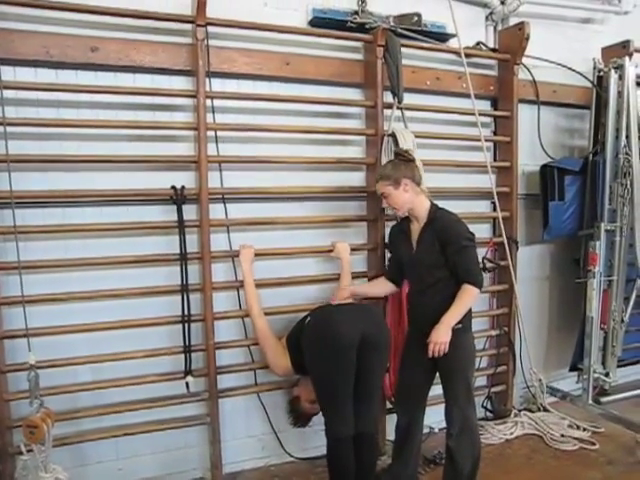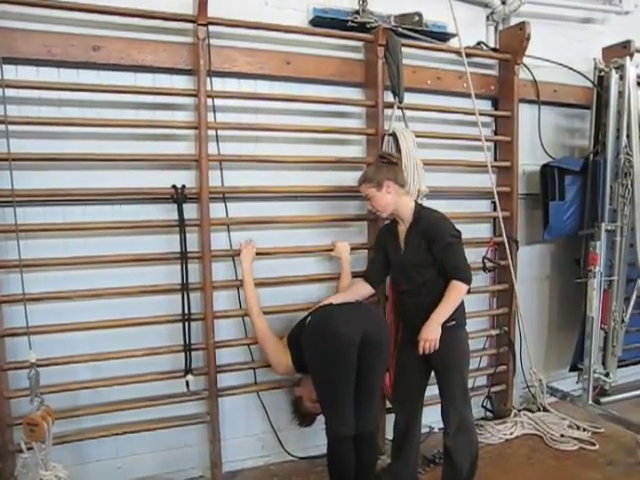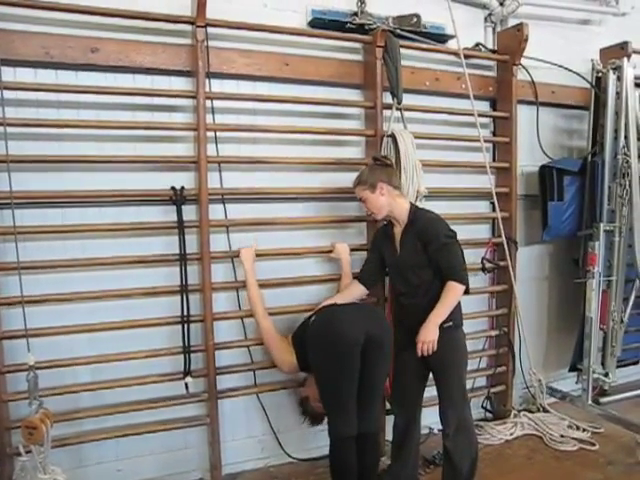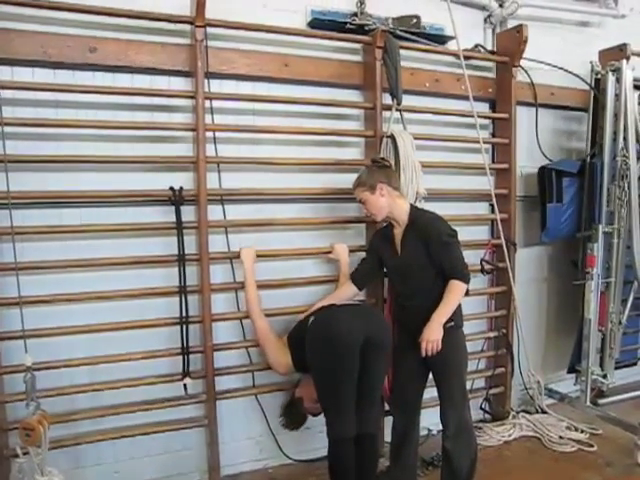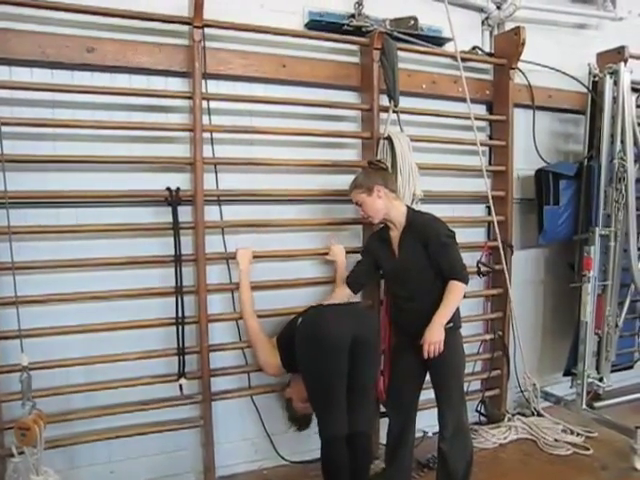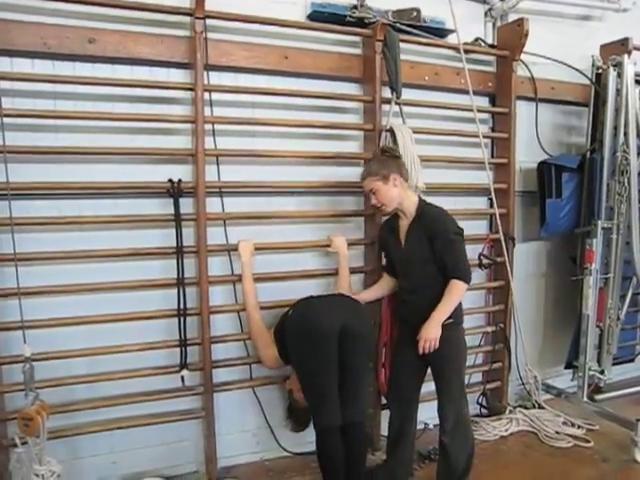
dt=0.4s
person 1, frame 1
left shoulder: (449, 226)
right shoulder: (399, 233)
left elbow: (472, 283)
right elbow: (393, 280)
left wrist: (445, 326)
right wrist: (356, 290)
left hip: (453, 333)
right hip: (418, 331)
left knee: (458, 412)
right knee: (408, 404)
person 1, frame 2
left shoulder: (435, 224)
right shoulder: (387, 235)
left elbow: (461, 279)
right elbow: (371, 281)
left wrist: (435, 323)
right wrist: (334, 300)
left hip: (446, 330)
right hip: (410, 331)
left knee: (455, 410)
right knee: (404, 405)
person 1, frame 3
left shoulder: (430, 225)
right shoulder: (383, 237)
left elbow: (457, 279)
right elbow: (365, 281)
left wrist: (432, 324)
right wrist: (329, 304)
left hip: (443, 331)
right hip: (406, 332)
left knee: (454, 411)
right knee: (404, 406)
person 1, frame 4
left shoulder: (430, 225)
right shoulder: (381, 239)
left elbow: (460, 278)
right elbow: (358, 280)
left wrist: (436, 324)
right wrist: (322, 306)
left hip: (444, 331)
right hip: (406, 334)
left knee: (454, 412)
right knee: (402, 406)
person 1, frame 5
left shoulder: (428, 227)
right shoulder: (376, 242)
left elbow: (458, 278)
right elbow: (353, 286)
left wrist: (437, 325)
left hip: (442, 333)
right hip: (404, 336)
left knee: (451, 414)
right knee: (398, 408)
person 1, frame 6
left shoulder: (437, 221)
right shoulder: (388, 229)
left elbow: (461, 277)
left wrist: (434, 322)
right wrist: (362, 297)
left hip: (444, 328)
right hip: (407, 328)
left knee: (451, 408)
right knee: (400, 401)
person 2, frame 1
left shoulder: (283, 363)
left elbow: (256, 315)
right elbow: (344, 300)
left wrist: (246, 267)
right wrist: (345, 259)
left hip: (330, 332)
right hip: (372, 320)
left knee: (339, 430)
right knee: (366, 426)
person 2, frame 2
left shoulder: (286, 361)
left elbow: (256, 316)
left wrist: (246, 266)
right wrist: (345, 259)
left hip: (330, 331)
right hip: (373, 319)
left knee: (340, 430)
right knee: (367, 427)
person 2, frame 3
left shoulder: (289, 360)
left elbow: (261, 315)
left wrist: (249, 267)
right wrist: (345, 260)
left hip: (334, 332)
right hip: (376, 321)
left knee: (343, 431)
right knee: (369, 426)
person 2, frame 4
left shoulder: (284, 361)
left elbow: (257, 315)
left wrist: (248, 267)
right wrist: (343, 261)
left hip: (333, 333)
right hip: (375, 322)
left knee: (341, 432)
right knee: (367, 428)
person 2, frame 5
left shoulder: (275, 363)
left elbow: (250, 316)
right elbow: (339, 300)
left wrist: (244, 269)
right wrist: (340, 262)
left hip: (321, 332)
right hip: (363, 320)
left knee: (333, 431)
right knee: (360, 427)
person 2, frame 6
left shoulder: (274, 356)
left elbow: (252, 309)
right elbow: (344, 294)
left wrist: (246, 262)
right wrist: (343, 254)
left hip: (310, 322)
right hip: (355, 314)
left knee: (328, 423)
right knee: (354, 418)
